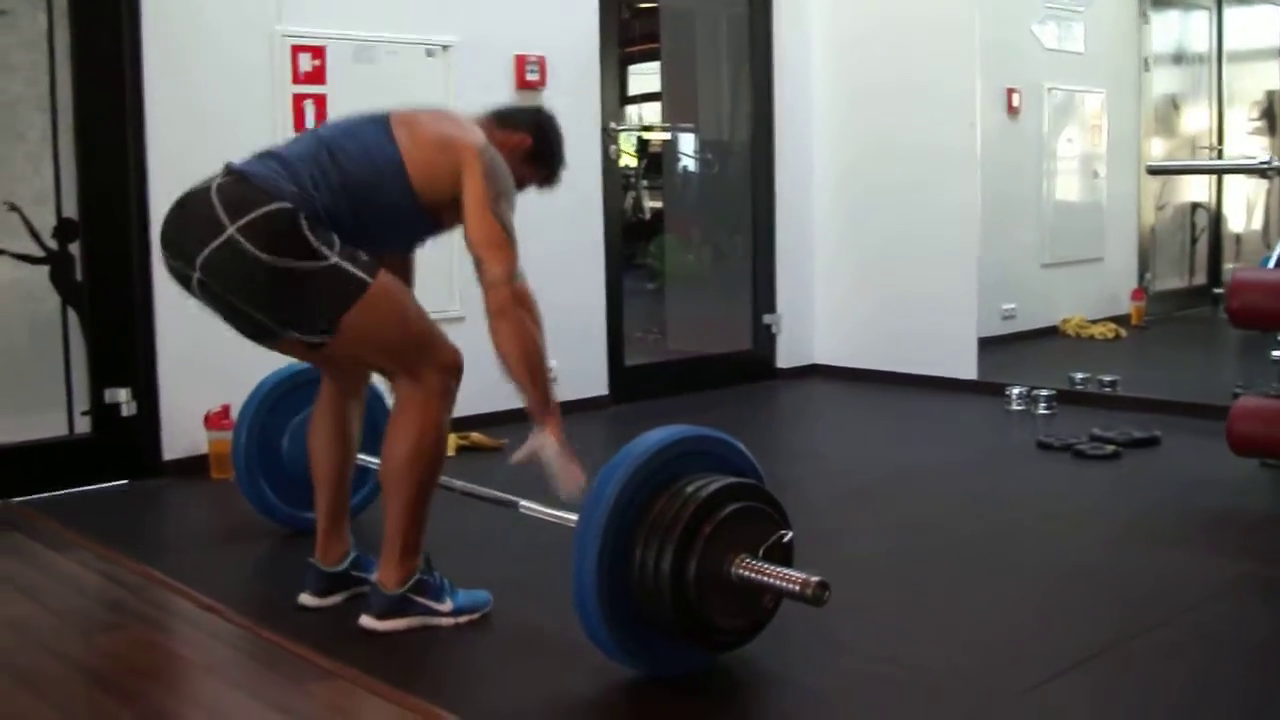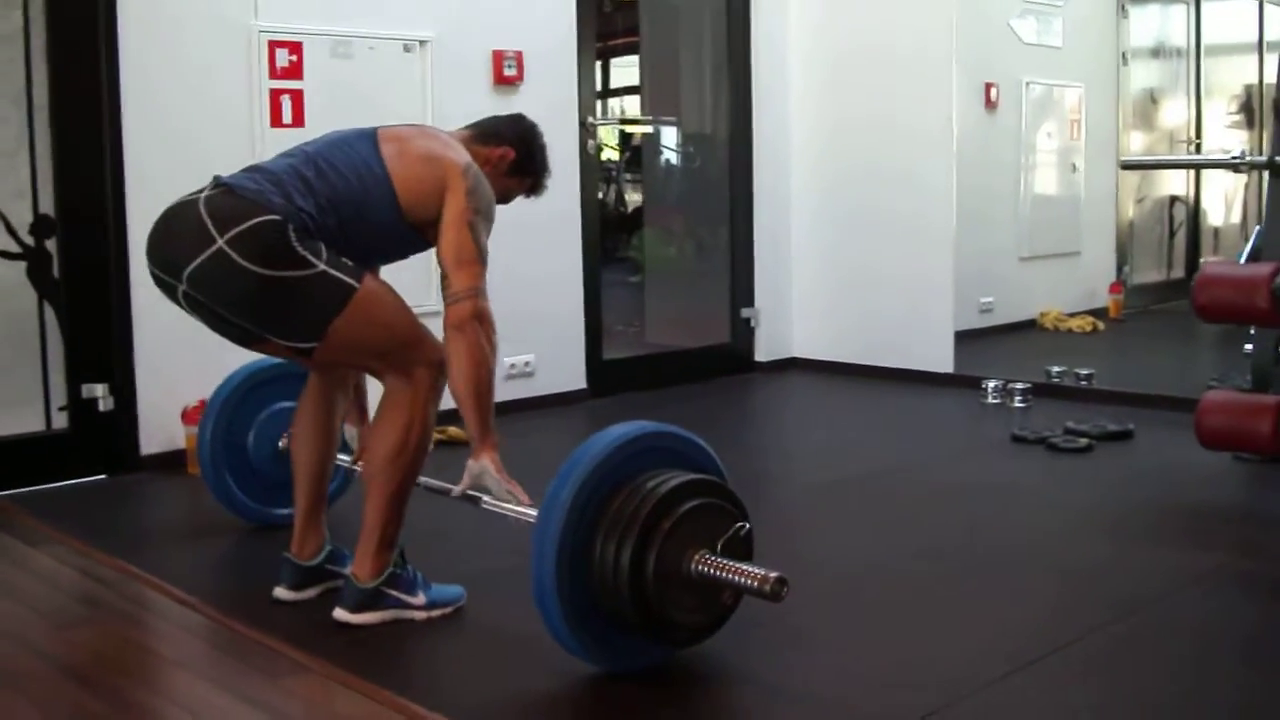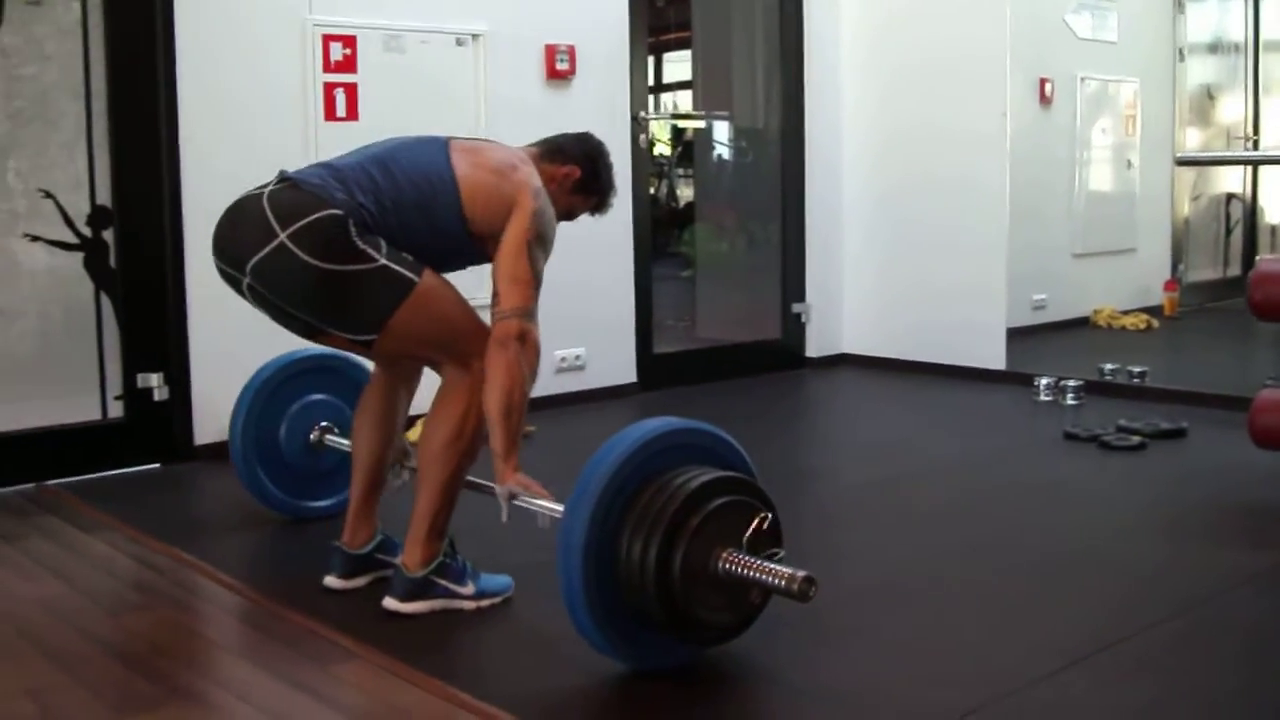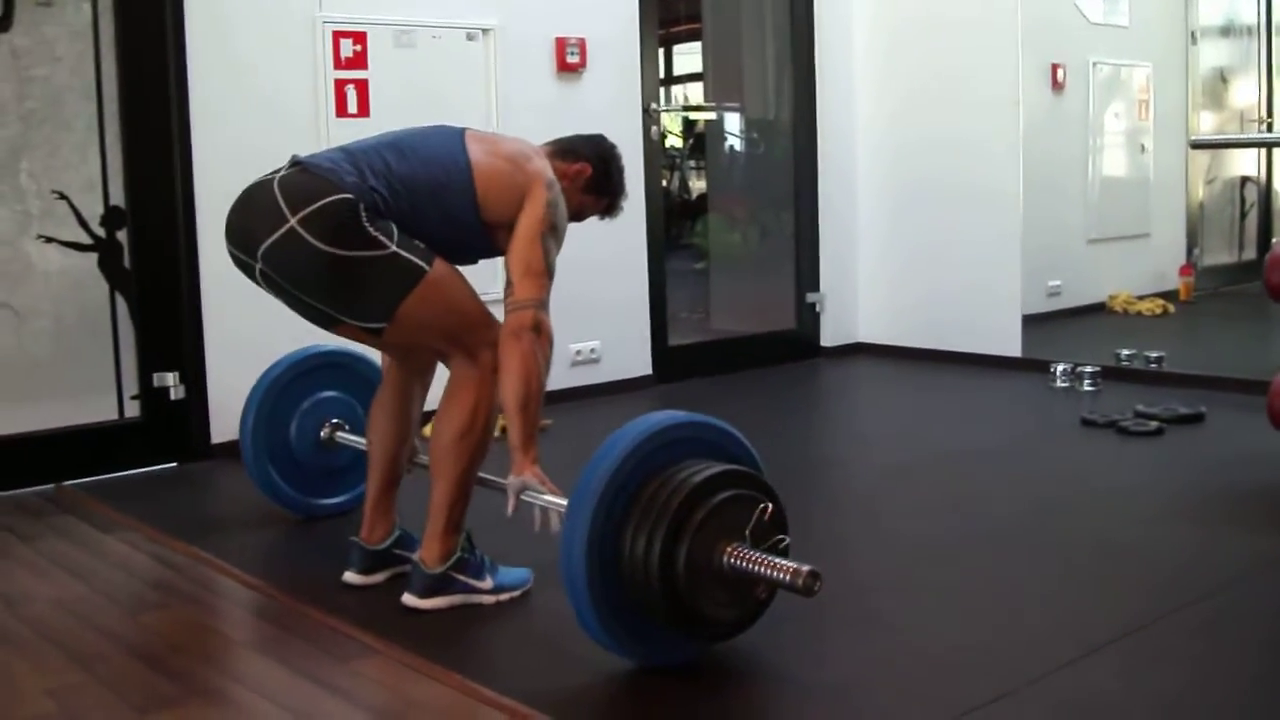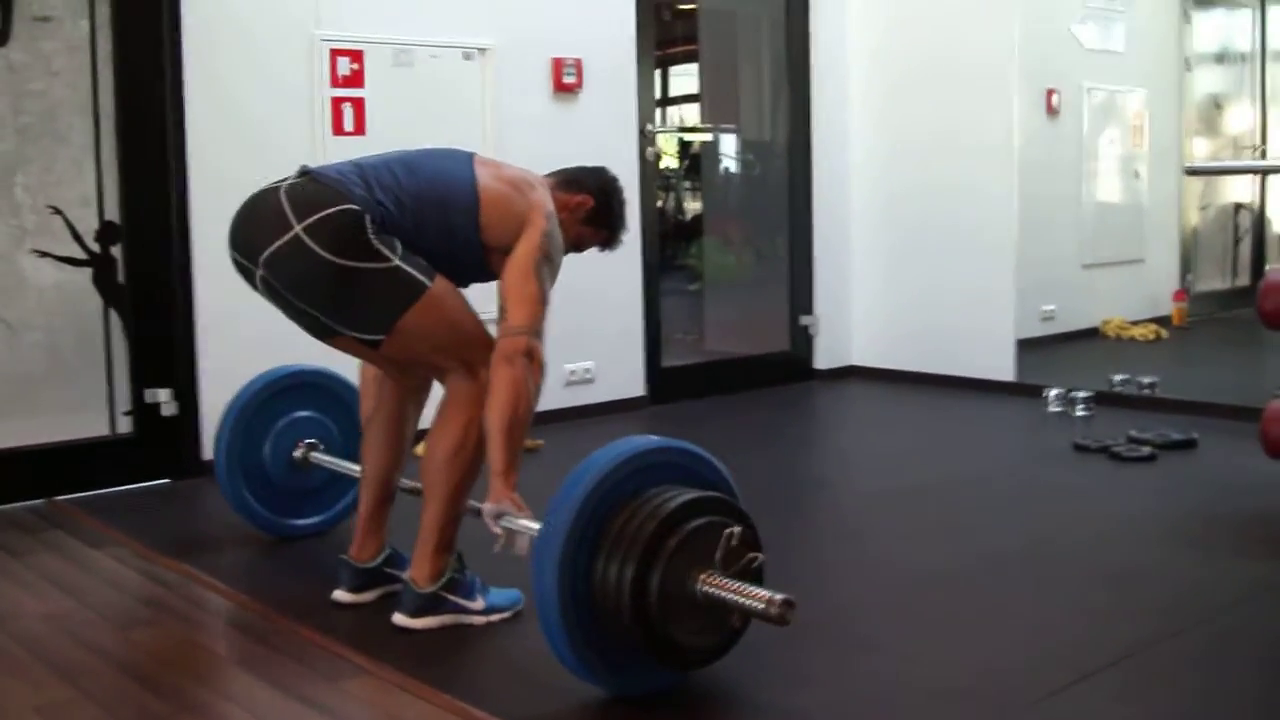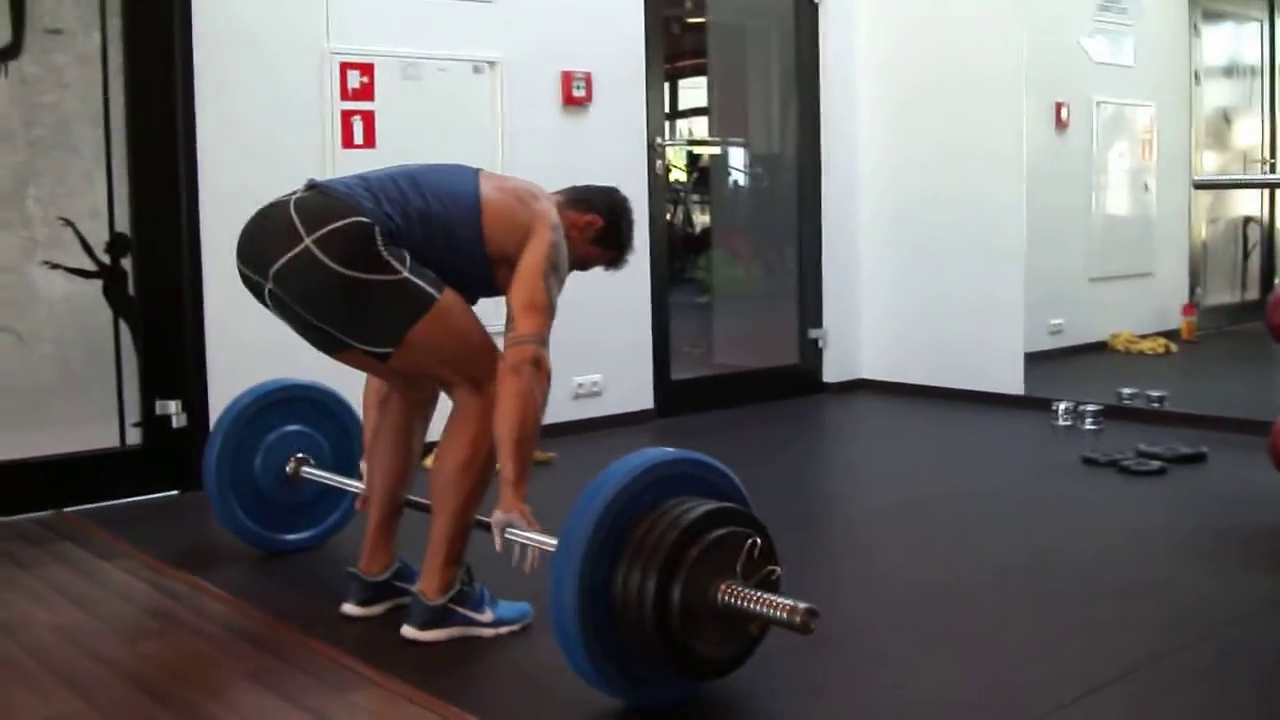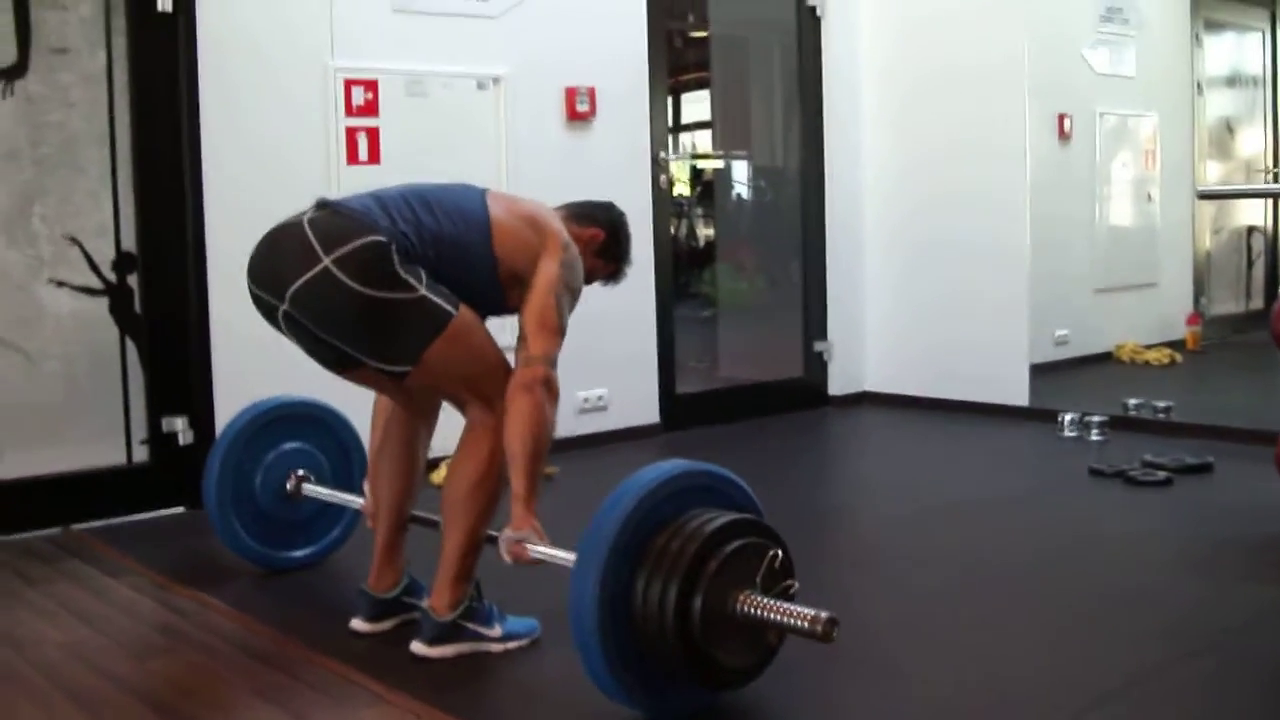
dt=0.4s
person 1, frame 1
left shoulder: (420, 143)
right shoulder: (480, 156)
left elbow: (387, 286)
right elbow: (505, 296)
right wrist: (548, 426)
left hip: (195, 223)
right hip: (260, 234)
left knee: (352, 366)
right knee: (434, 373)
left ankle: (330, 563)
right ankle: (398, 586)
person 1, frame 2
left shoulder: (400, 153)
right shoulder: (464, 177)
left elbow: (352, 306)
right elbow: (466, 315)
left wrist: (361, 423)
right wrist: (484, 448)
left hip: (179, 231)
right hip: (244, 245)
left knee: (333, 362)
right knee: (419, 367)
left ankle: (307, 556)
right ankle: (372, 579)
person 1, frame 3
left shoulder: (468, 167)
right shoulder: (528, 196)
left elbow: (406, 310)
right elbow: (512, 333)
left wrist: (392, 436)
right wrist: (507, 466)
left hip: (244, 225)
right hip: (307, 239)
left knee: (402, 353)
right knee: (472, 361)
left ankle: (357, 546)
right ankle: (421, 569)
person 1, frame 4
right shoulder: (540, 188)
left elbow: (407, 307)
right elbow: (527, 325)
left wrist: (400, 436)
right wrist: (525, 457)
left hip: (258, 211)
right hip: (320, 223)
left knee: (416, 349)
right knee: (479, 354)
left ankle: (376, 542)
right ankle: (440, 565)
person 1, frame 5
left shoulder: (481, 191)
right shoulder: (538, 217)
left elbow: (394, 329)
right elbow: (518, 351)
left wrist: (370, 440)
right wrist: (503, 482)
left hip: (263, 219)
right hip: (323, 232)
left knee: (411, 369)
right knee: (474, 371)
left ankle: (366, 560)
right ankle: (430, 584)
person 1, frame 6
left shoulder: (486, 209)
right shoulder: (545, 229)
left elbow: (397, 344)
right elbow: (524, 361)
left wrist: (371, 460)
right wrist: (513, 494)
left hip: (269, 234)
right hip: (332, 245)
left knee: (418, 382)
right knee: (480, 386)
left ankle: (375, 573)
right ankle: (438, 597)
person 1, frame 7
left shoulder: (486, 227)
right shoulder: (556, 248)
left elbow: (405, 365)
right elbow: (533, 379)
left wrist: (376, 480)
right wrist: (523, 510)
left hip: (279, 256)
right hip: (347, 263)
left knee: (418, 399)
right knee: (492, 404)
left ankle: (384, 589)
right ankle: (449, 613)
